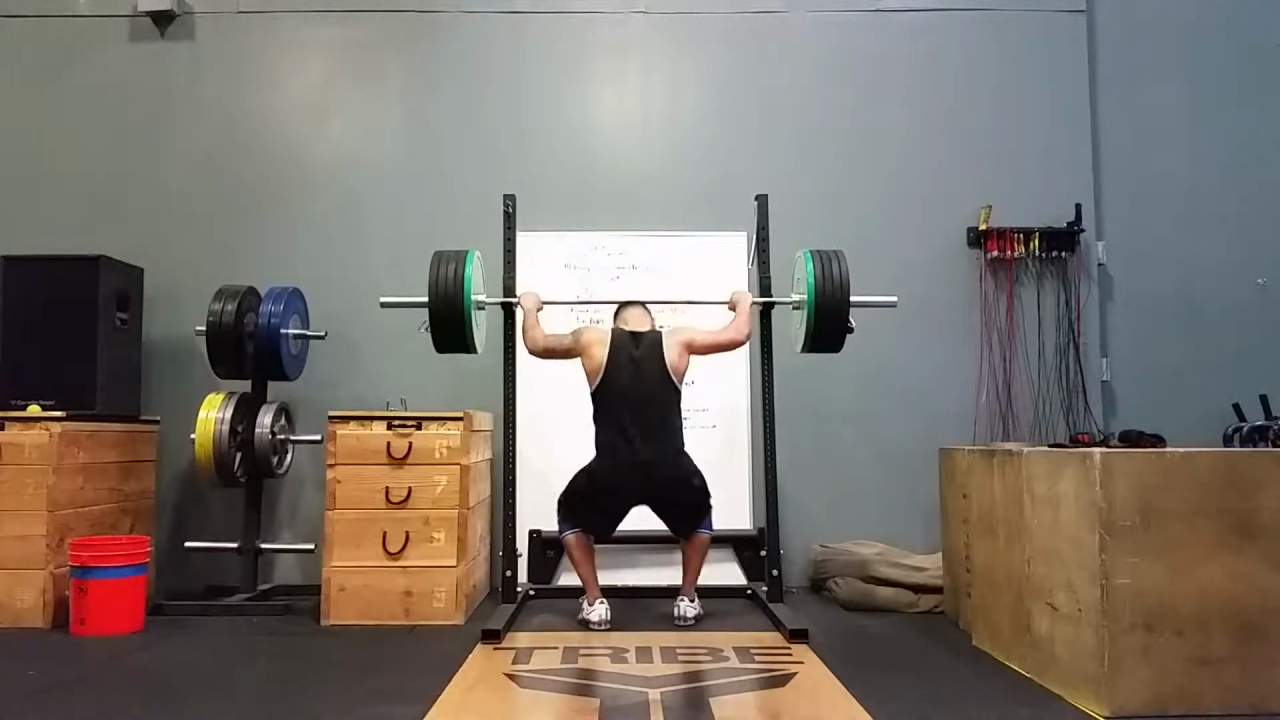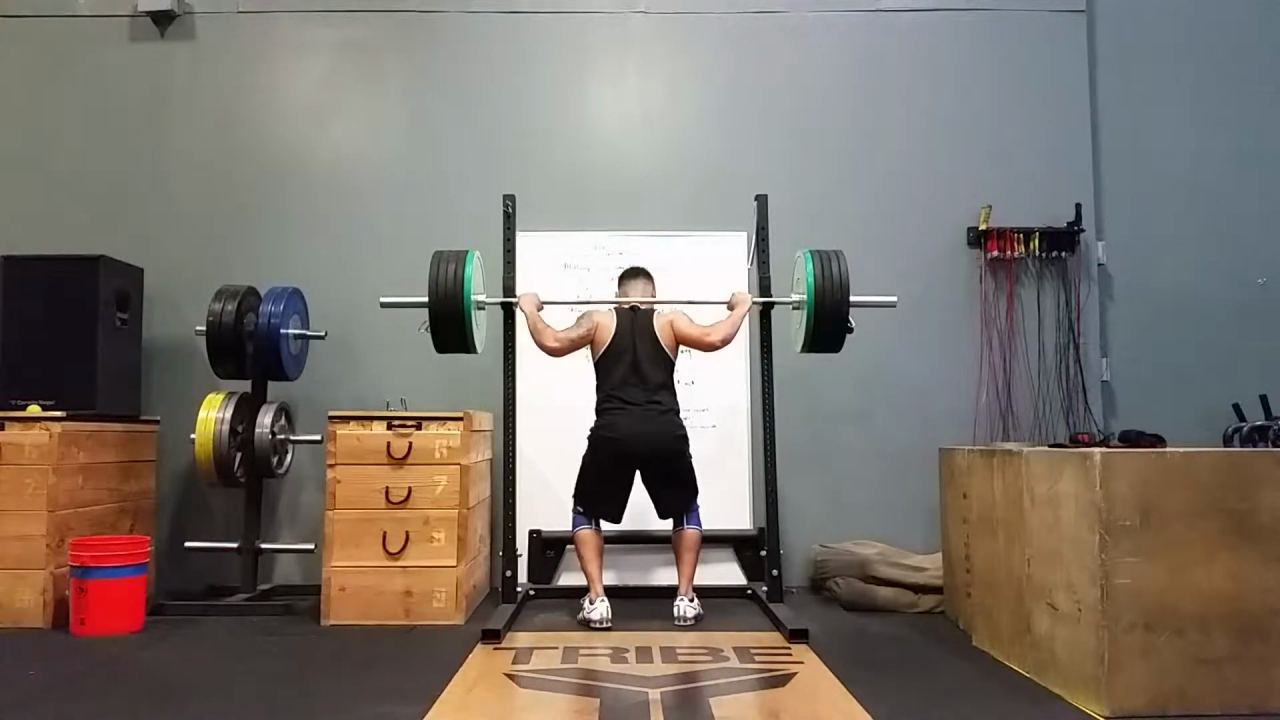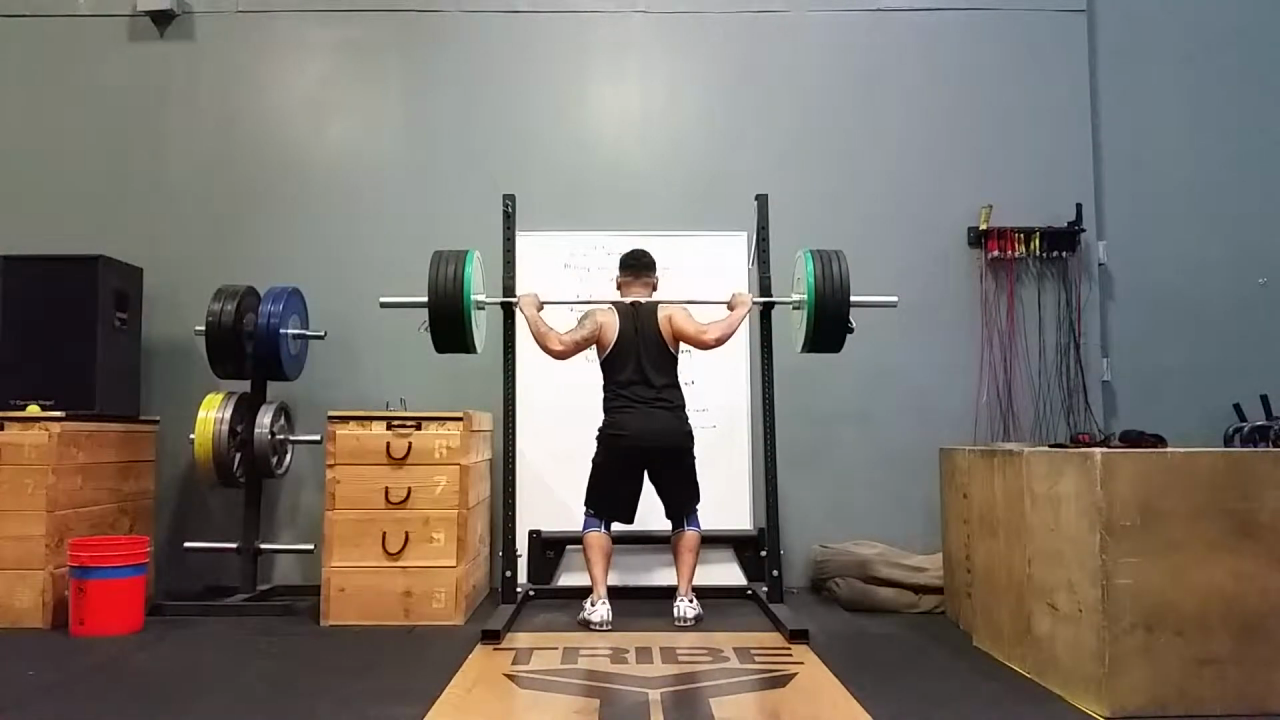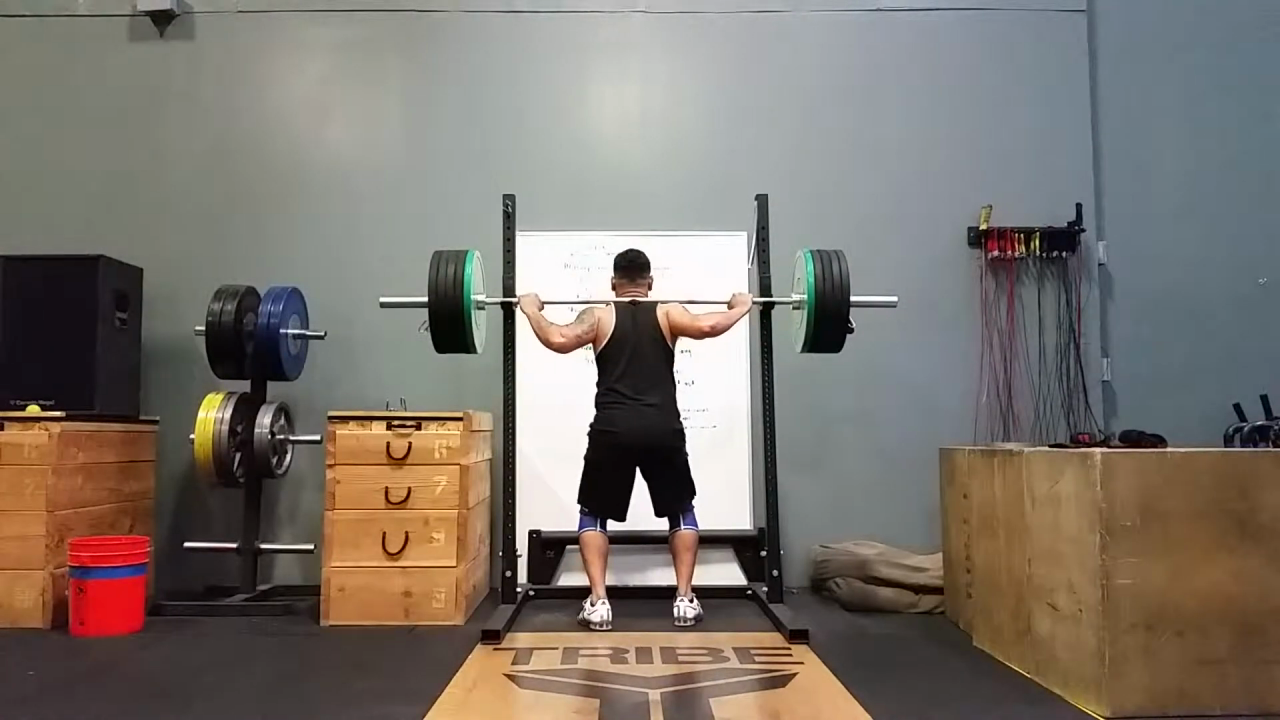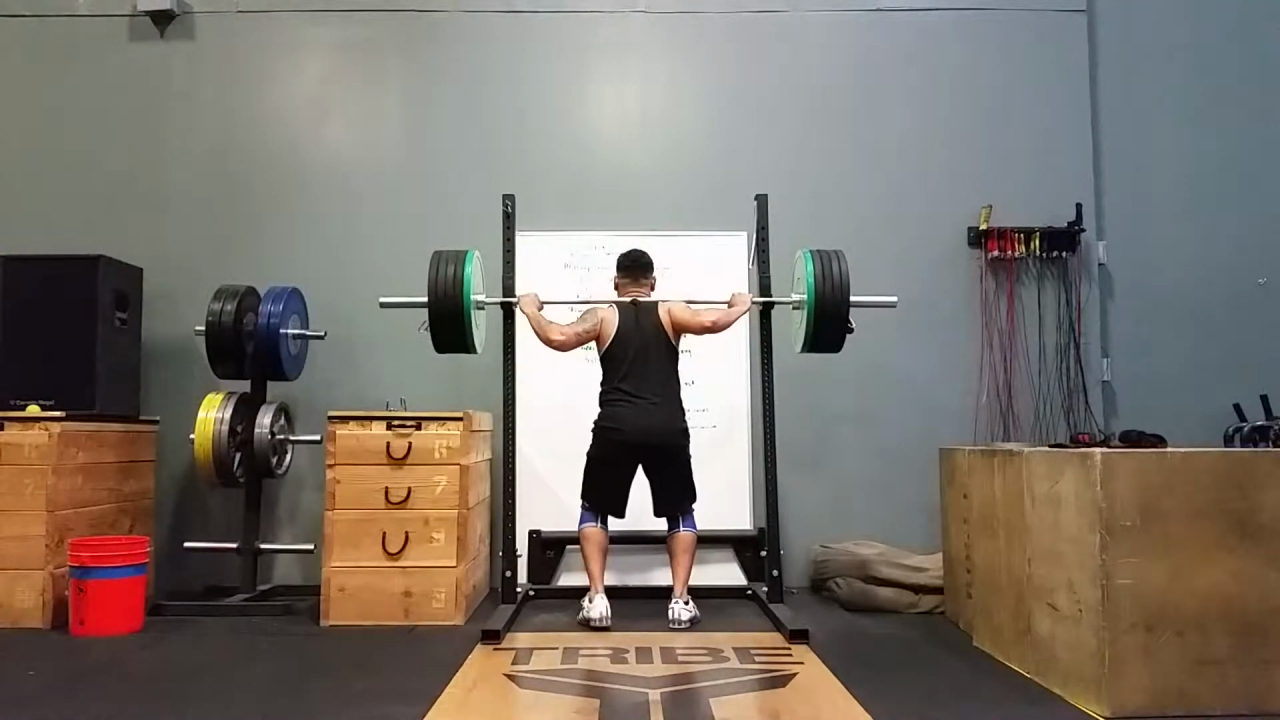
dt=0.5s
person 1, frame 1
left shoulder: (593, 341)
right shoulder: (676, 342)
left elbow: (536, 344)
right elbow: (737, 336)
left wrist: (529, 309)
right wrist: (743, 305)
left hip: (612, 472)
right hip: (669, 471)
left knee: (570, 516)
right knee: (698, 516)
left ankle: (594, 602)
right ankle: (687, 600)
person 1, frame 2
left shoulder: (599, 320)
right shoulder: (669, 320)
left elbow: (552, 344)
right elbow: (714, 339)
left wrist: (529, 310)
right wrist: (741, 308)
left hip: (612, 434)
right hip: (665, 433)
left knee: (586, 513)
right knee: (686, 511)
left ankle: (596, 600)
right ankle: (686, 599)
person 1, frame 3
left shoulder: (602, 318)
right shoulder: (671, 314)
left elbow: (558, 347)
right elbow: (709, 338)
left wrist: (530, 311)
right wrist: (740, 310)
left hip: (620, 432)
right hip: (671, 430)
left knee: (599, 516)
right knee: (684, 514)
left ankle: (599, 602)
right ankle: (685, 600)
person 1, frame 4
left shoulder: (599, 316)
right shoulder: (667, 313)
left elbow: (559, 340)
right elbow: (707, 326)
left wrist: (531, 310)
right wrist: (741, 307)
left hip: (611, 429)
right hip: (662, 428)
left knee: (593, 514)
right knee: (680, 511)
left ankle: (598, 602)
right ankle: (685, 599)
person 1, frame 5
left shoulder: (602, 316)
right shoulder: (670, 311)
left elbow: (559, 339)
right elbow: (709, 322)
left wrist: (531, 310)
right wrist: (740, 306)
left hip: (616, 427)
right hip: (667, 427)
left knee: (594, 510)
right knee: (679, 512)
left ankle: (596, 597)
right ankle: (680, 602)
